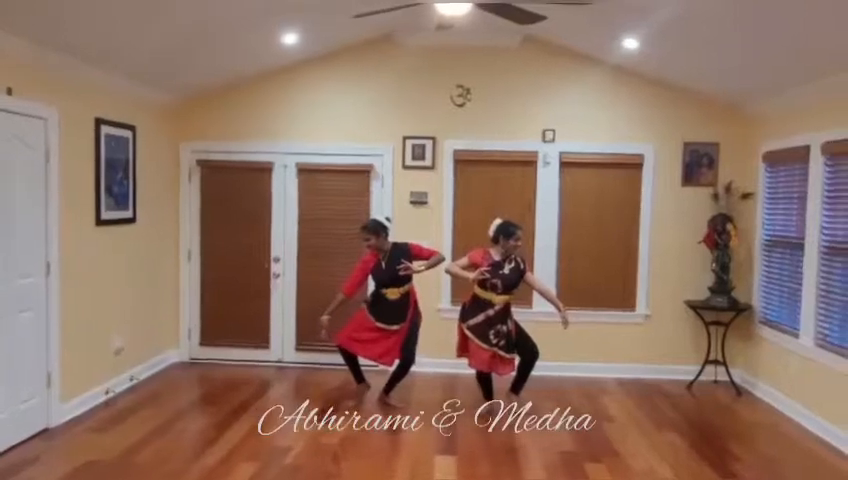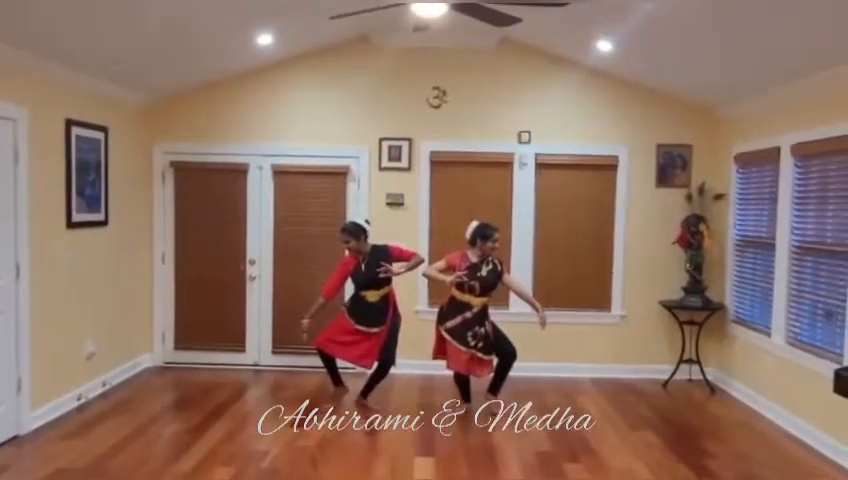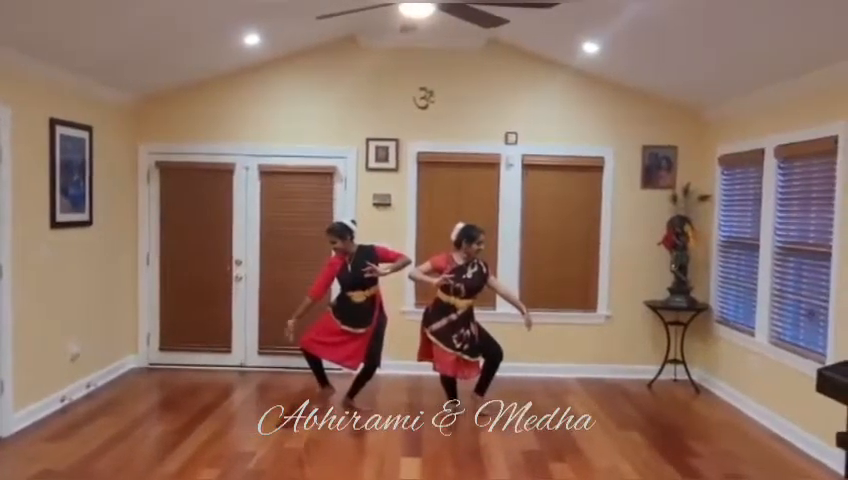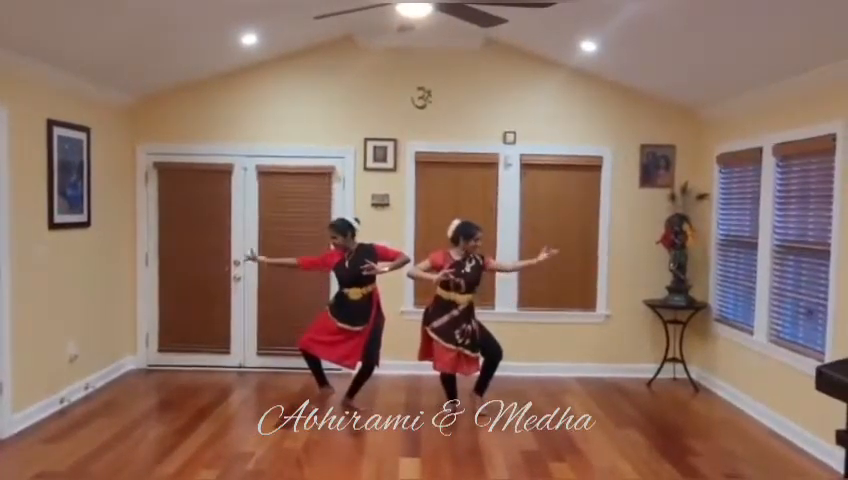
dt=1s
person 1, frame 1
left shoulder: (517, 263)
right shoulder: (481, 256)
left elbow: (538, 286)
right elbow: (450, 268)
left wrist: (560, 307)
right wrist: (470, 276)
left hip: (502, 318)
right hip: (478, 316)
left knee: (530, 353)
right knee: (483, 362)
left ankle: (514, 393)
right ankle: (488, 401)
person 1, frame 2
left shoulder: (494, 265)
right shoulder: (458, 259)
left elbow: (516, 287)
right elbow: (427, 271)
left wrist: (537, 308)
right wrist: (448, 279)
left hip: (479, 319)
right hip: (456, 317)
left knee: (508, 353)
right knee: (460, 363)
left ankle: (491, 394)
right ankle: (465, 402)
person 1, frame 3
left shoulder: (480, 267)
right shoulder: (444, 261)
left elbow: (501, 289)
right elbow: (413, 273)
left wrist: (523, 309)
right wrist: (434, 281)
left hip: (465, 321)
right hip: (441, 320)
left knee: (495, 354)
right knee: (447, 364)
left ankle: (478, 394)
right ankle: (453, 403)
person 1, frame 4
left shoulder: (478, 261)
right shoulder: (441, 257)
left elbow: (507, 267)
right elbow: (412, 272)
left wrist: (536, 261)
right wrist: (434, 277)
left hip: (466, 317)
right hip: (442, 317)
left knee: (495, 353)
right knee: (447, 362)
left ankle: (478, 394)
right ankle: (453, 403)
person 2, frame 1
left shoulder: (406, 250)
right shoulder: (368, 260)
left elbow: (439, 256)
right elbow: (348, 288)
left wrist: (420, 268)
right wrist: (327, 314)
left hip: (404, 312)
right hip: (377, 309)
left knee: (407, 358)
right knee: (344, 342)
left ankle: (385, 394)
right ankle: (361, 384)
person 2, frame 2
left shoulder: (385, 252)
right shoulder: (348, 262)
left elbow: (418, 258)
right elbow: (328, 291)
left wrist: (400, 270)
right wrist: (307, 318)
left hip: (384, 314)
right hip: (356, 312)
left knee: (386, 361)
right knee: (323, 344)
left ankle: (362, 397)
right ankle: (339, 386)
person 2, frame 3
left shoulder: (372, 252)
right shoulder: (335, 263)
left elbow: (405, 259)
right elbow: (316, 291)
left wrist: (385, 271)
right wrist: (295, 318)
left hip: (370, 315)
right hip: (342, 312)
left knee: (372, 362)
right knee: (308, 344)
left ankle: (349, 398)
right ankle: (325, 386)
person 2, frame 4
left shoulder: (371, 251)
right shoulder: (333, 257)
left elbow: (404, 258)
right elbow: (300, 262)
left wrist: (384, 269)
right wrist: (267, 261)
left hip: (367, 313)
right hip: (340, 310)
left knee: (369, 361)
right knee: (307, 344)
left ankle: (348, 398)
right ankle: (324, 386)
